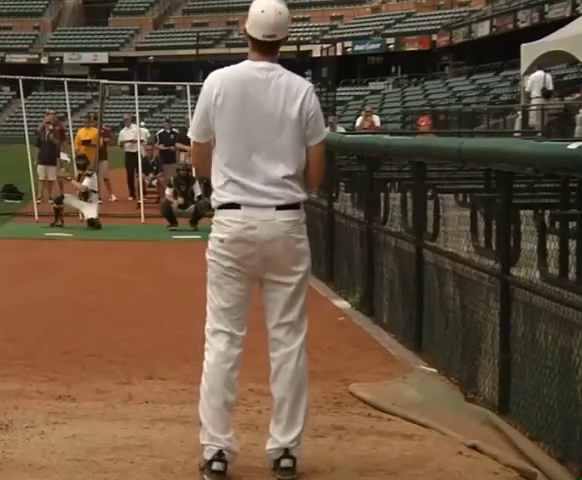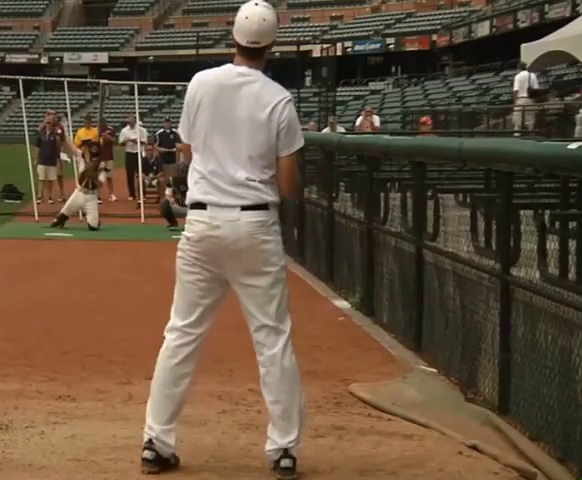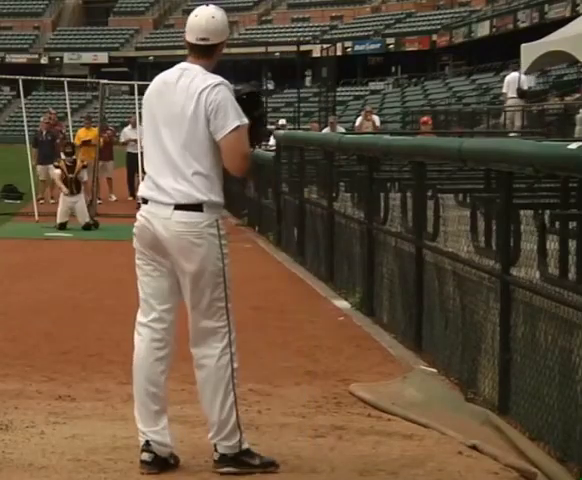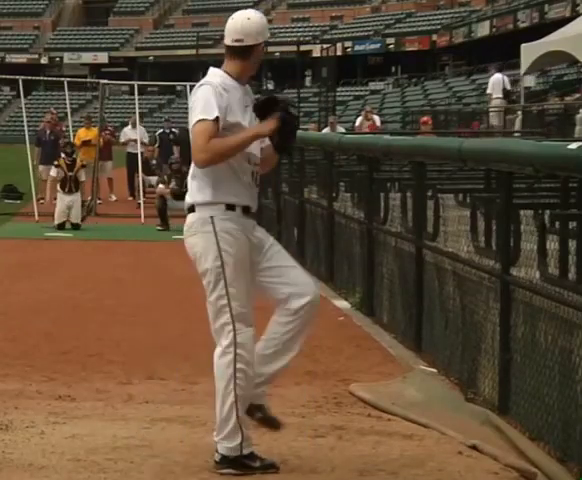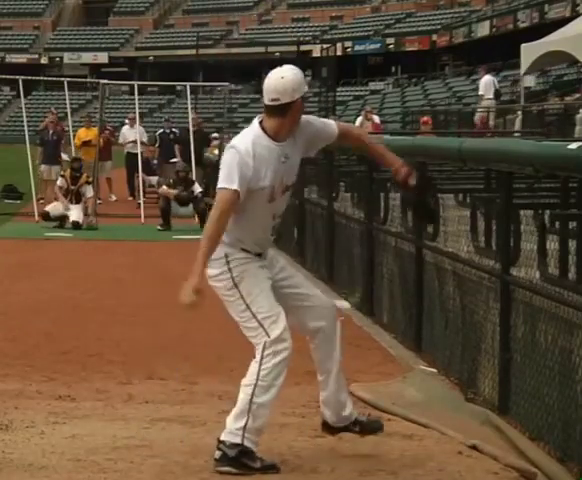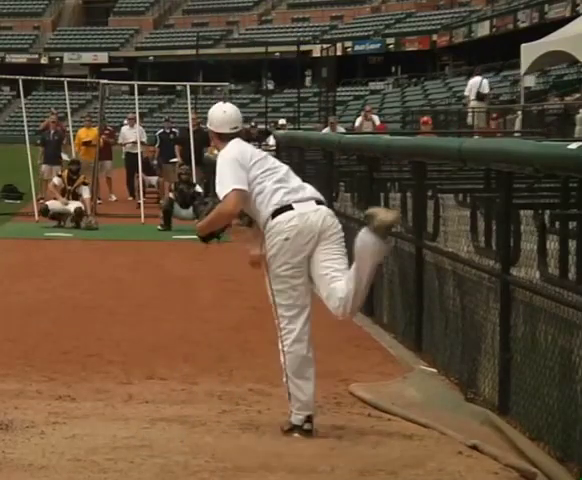
dt=0.7s
person 1, frame 1
left shoulder: (217, 82)
right shoulder: (302, 90)
left elbow: (198, 157)
right elbow: (315, 175)
left hip: (232, 222)
right hip: (286, 223)
left knee: (222, 339)
right knee: (287, 339)
person 1, frame 2
left shoulder: (199, 84)
right shoulder: (279, 99)
right elbow: (287, 185)
left hip: (202, 222)
right hip: (256, 226)
left knee: (182, 333)
right knee: (274, 340)
left ankle: (156, 442)
person 1, frame 3
left shoulder: (157, 85)
right shoulder: (214, 89)
right elbow: (238, 164)
right wrist: (244, 129)
left hip: (150, 217)
right hip: (194, 222)
left knee: (151, 331)
right knee: (213, 337)
person 1, frame 4
left shoulder: (243, 92)
right shoulder: (212, 88)
left elbow: (263, 164)
right elbow: (201, 154)
left wrist: (268, 141)
right wrist: (257, 131)
left hip: (240, 222)
right hip: (215, 224)
left knee: (303, 295)
right knee: (234, 336)
left ankle: (250, 392)
right ankle: (231, 450)
person 1, frame 5
left shoulder: (305, 130)
right shoulder: (245, 151)
left elbow: (348, 133)
right elbow: (218, 216)
left wrist: (392, 162)
right wrist: (196, 273)
left hip: (262, 255)
right hip: (230, 259)
left knee: (322, 318)
right knee: (276, 344)
left ankle: (338, 413)
right ankle: (235, 447)
person 1, frame 6
left shoulder: (228, 159)
right shoulder: (256, 155)
left elbow: (231, 207)
left wrist: (204, 226)
right wrist: (262, 253)
left hip: (286, 226)
right hip: (322, 216)
left knee: (292, 325)
right knee: (343, 300)
left ankle: (301, 416)
right ankle: (372, 232)
